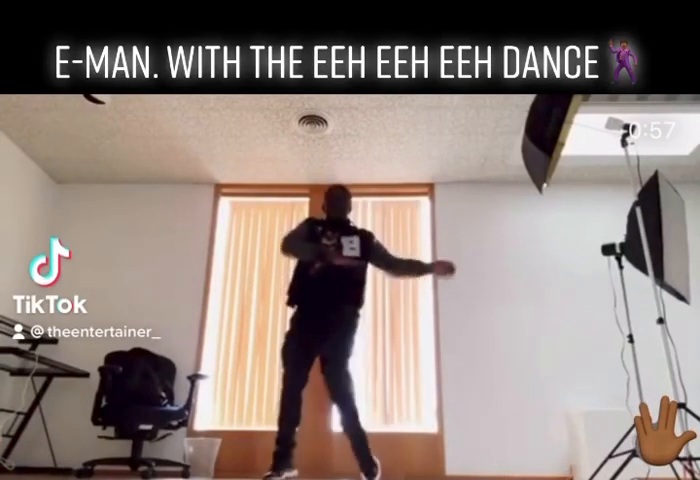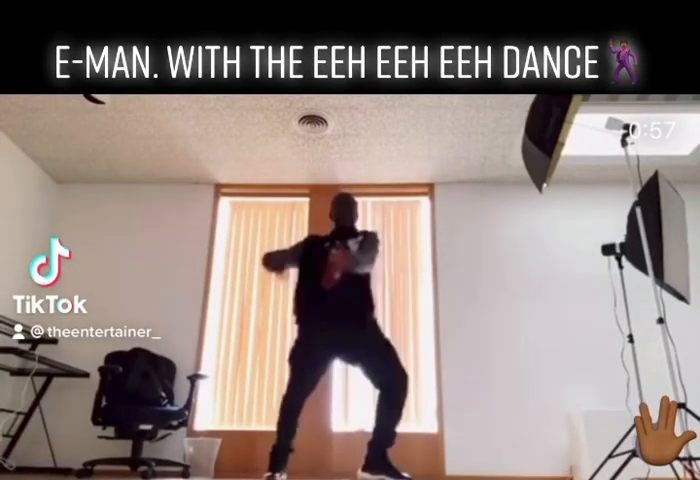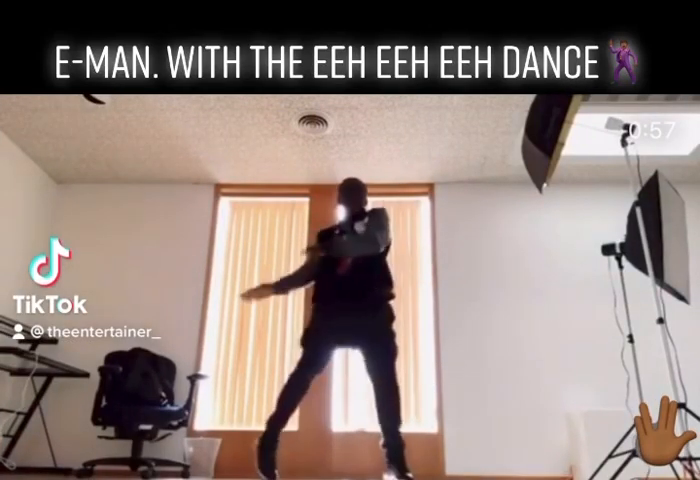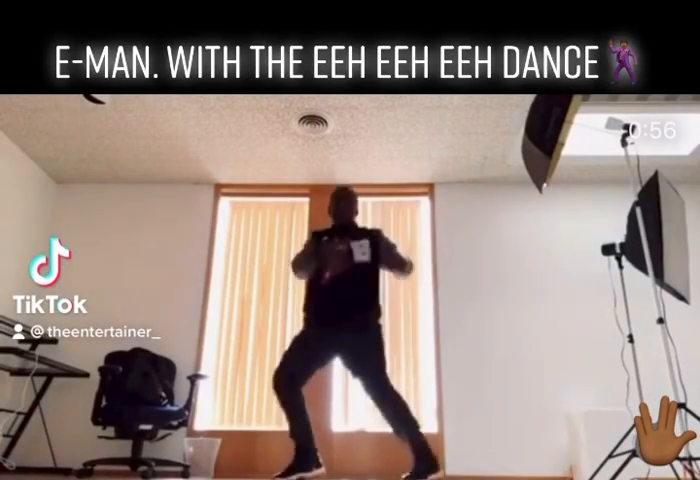
dt=0.3s
person 1, frame 1
left shoulder: (363, 238)
right shoulder: (311, 227)
left elbow: (393, 264)
right elbow: (289, 245)
left wrist: (428, 267)
right wrist: (329, 256)
left hip: (340, 313)
right hip: (307, 313)
left knee: (334, 373)
right knee: (293, 379)
left ankle: (363, 455)
person 1, frame 2
left shoulder: (367, 240)
right shoulder: (312, 245)
left elbow: (365, 262)
right elbow: (272, 259)
left wrist: (348, 260)
right wrist: (278, 264)
left hip: (358, 325)
right hip: (317, 327)
left knee: (395, 380)
right knee: (298, 389)
person 1, frame 3
left shoulder: (377, 218)
right shoulder: (329, 233)
left elbow: (374, 242)
right elbow: (307, 273)
left wrist: (329, 250)
right wrist: (271, 289)
left hip: (369, 308)
right hip: (331, 309)
left knee: (384, 376)
right knee: (306, 371)
right ankle: (269, 440)
person 1, frame 4
left shoulder: (373, 239)
right shoulder: (318, 240)
left elbow: (402, 264)
right elbow: (299, 268)
left wrist: (400, 264)
right wrist: (321, 258)
left hip: (360, 326)
right hip: (320, 326)
left knee: (378, 388)
right knee: (285, 380)
right ankle: (307, 456)
